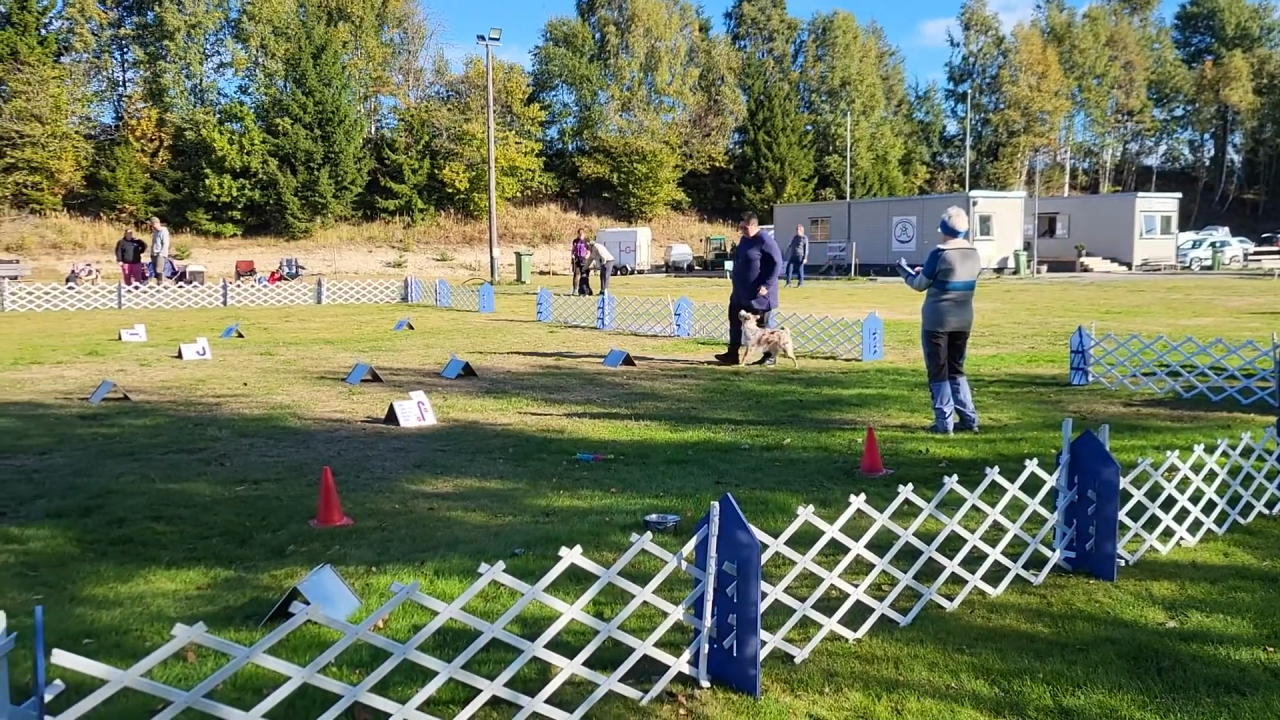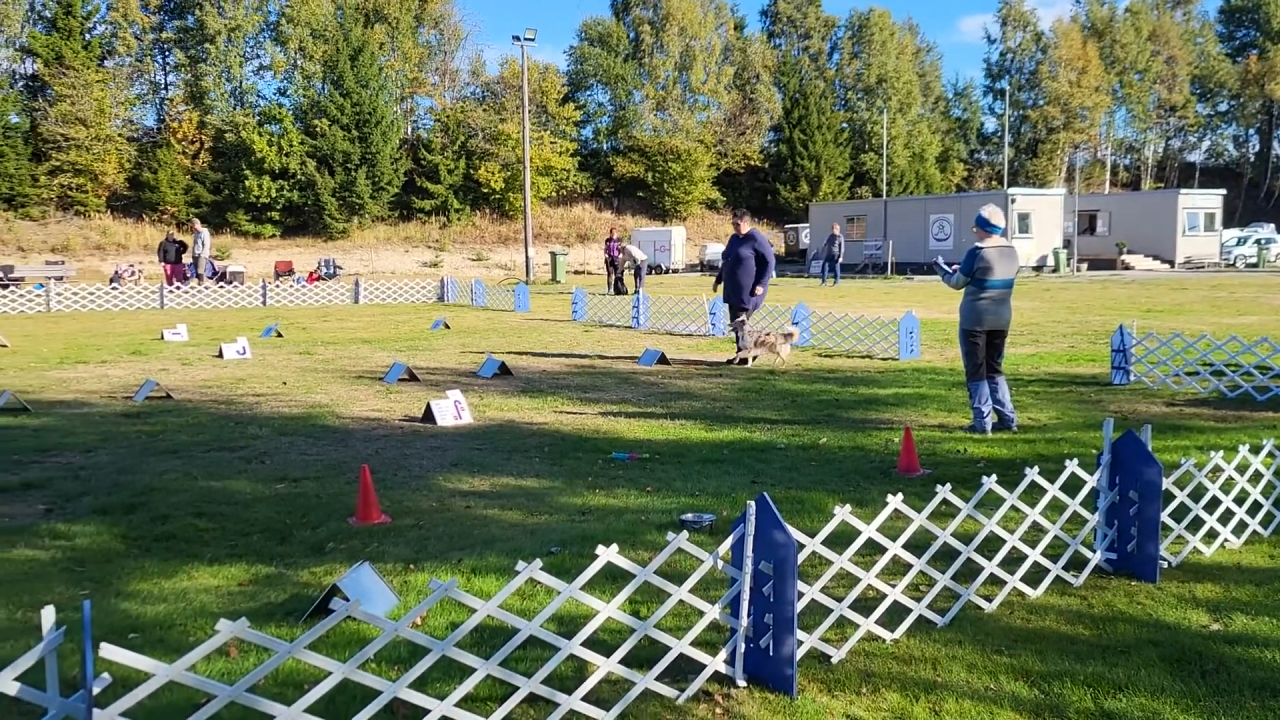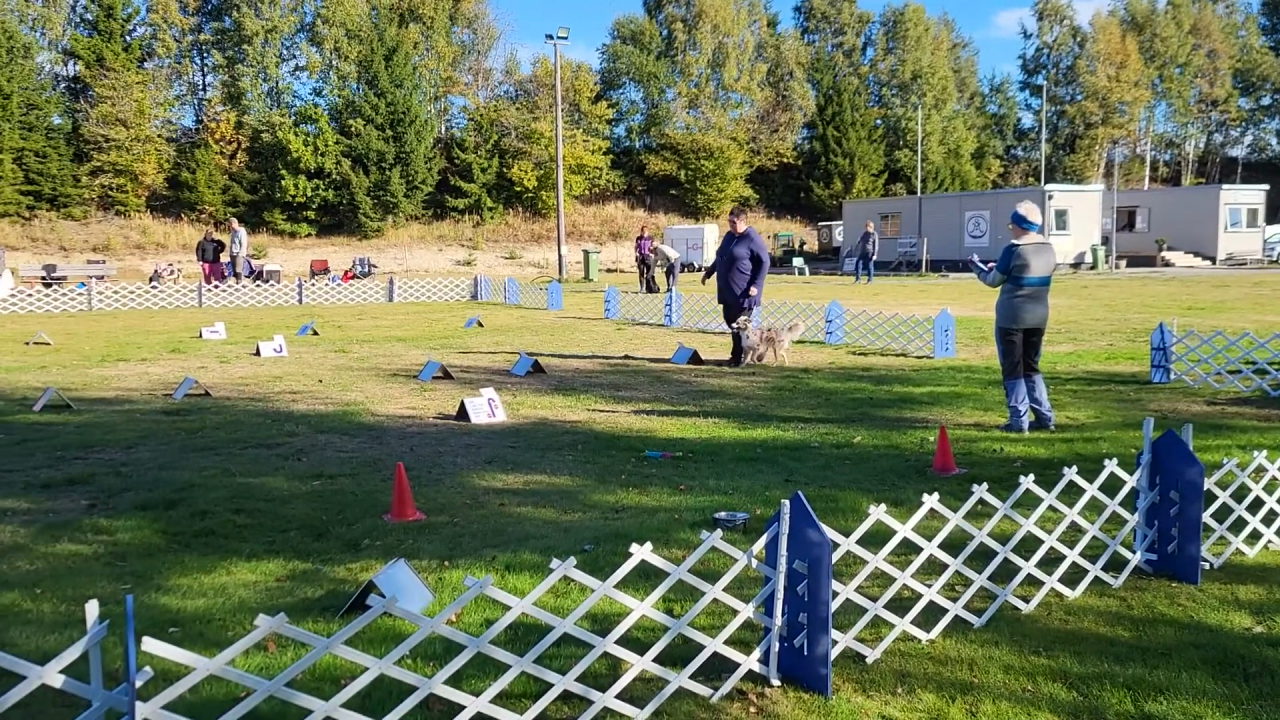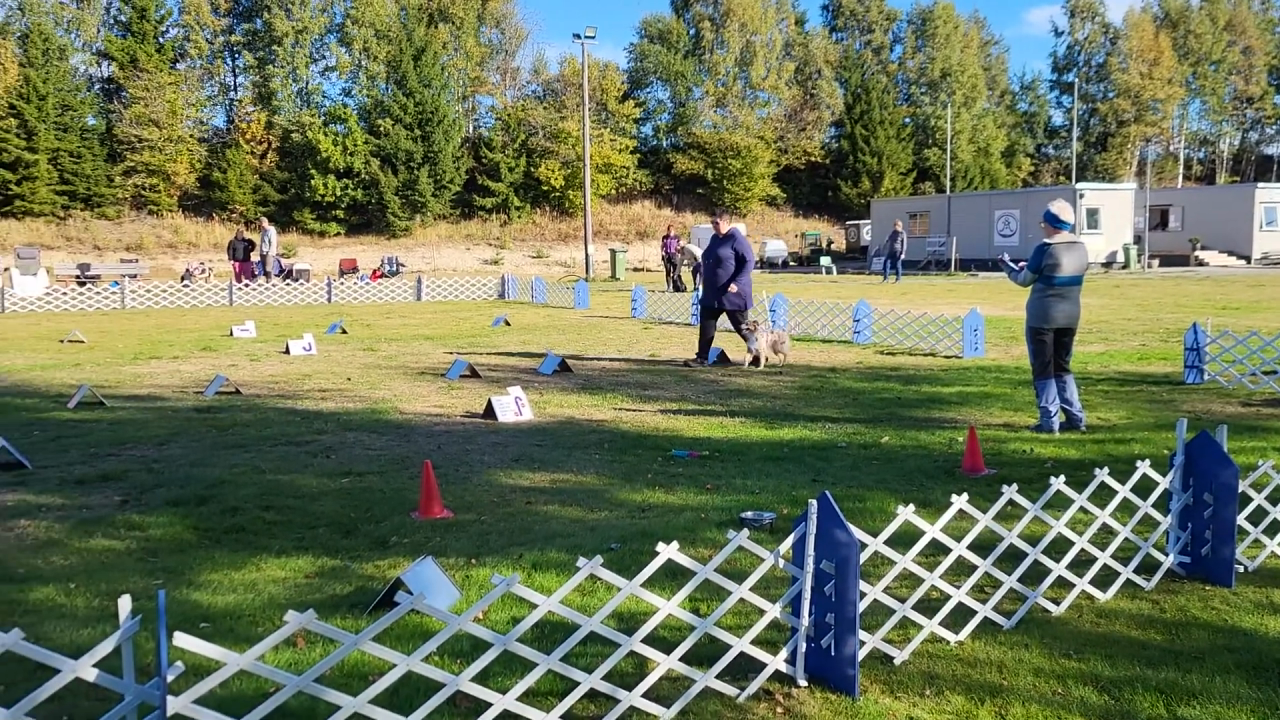
dt=0.4s
person 1, frame 1
left shoulder: (940, 254)
right shoulder: (974, 255)
left elbow: (920, 285)
left wrist: (905, 270)
right wrist: (924, 272)
left hip: (937, 320)
right hip: (963, 321)
left knee: (938, 372)
right knee: (956, 370)
left ankle: (944, 423)
right ankle: (969, 419)
person 1, frame 2
left shoulder: (977, 253)
right shoulder: (1012, 253)
left elbow: (957, 283)
left wrist: (943, 270)
right wrist: (962, 270)
left hip: (974, 319)
right hip: (1001, 319)
left knee: (976, 372)
right knee: (994, 369)
left ankle: (982, 423)
right ankle: (1007, 419)
person 1, frame 3
left shoulder: (1014, 250)
right shoulder: (1049, 250)
left elbow: (994, 281)
left wrist: (977, 266)
right wrist: (999, 268)
left hip: (1011, 317)
right hip: (1038, 317)
left knee: (1013, 370)
right knee: (1031, 368)
left ankle: (1019, 421)
right ankle: (1045, 418)
person 1, frame 4
left shoulder: (1045, 249)
right shoulder: (1081, 249)
left elbow: (1025, 280)
left wrist: (1008, 265)
right wrist: (1029, 267)
left hip: (1042, 317)
right hip: (1070, 317)
left knee: (1043, 370)
right knee: (1062, 368)
left ankle: (1049, 422)
right ankle: (1076, 418)
